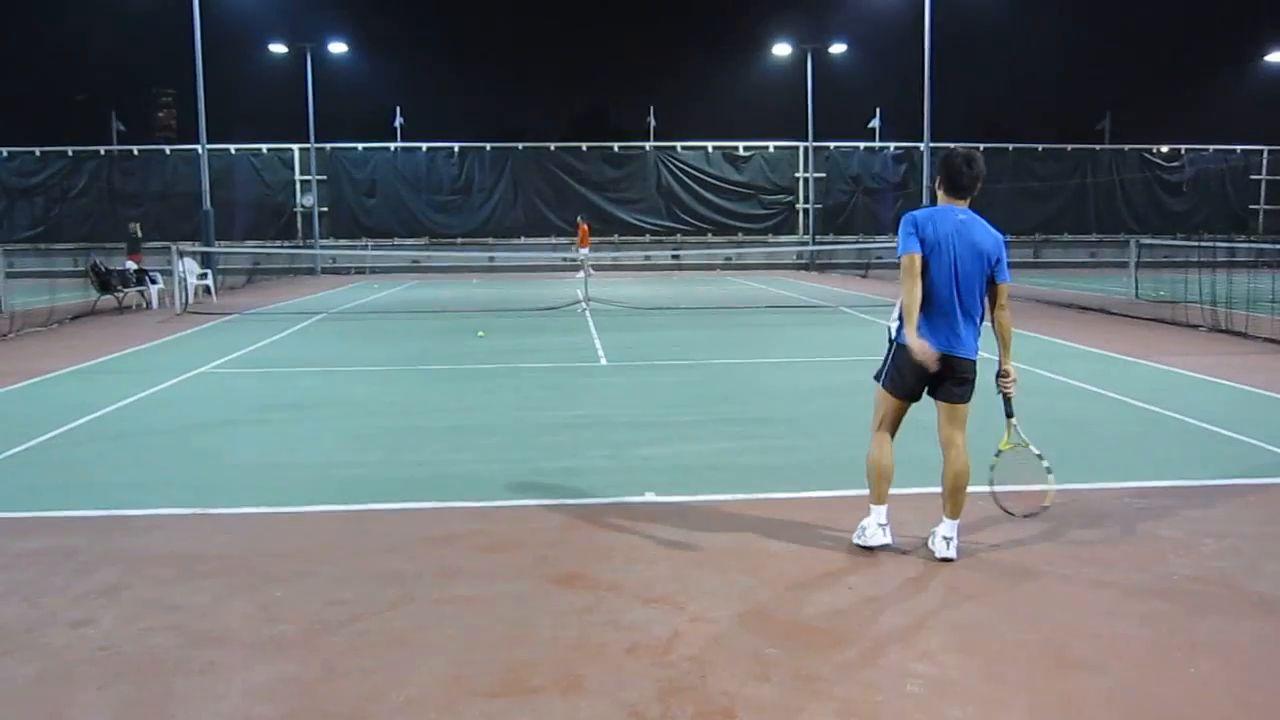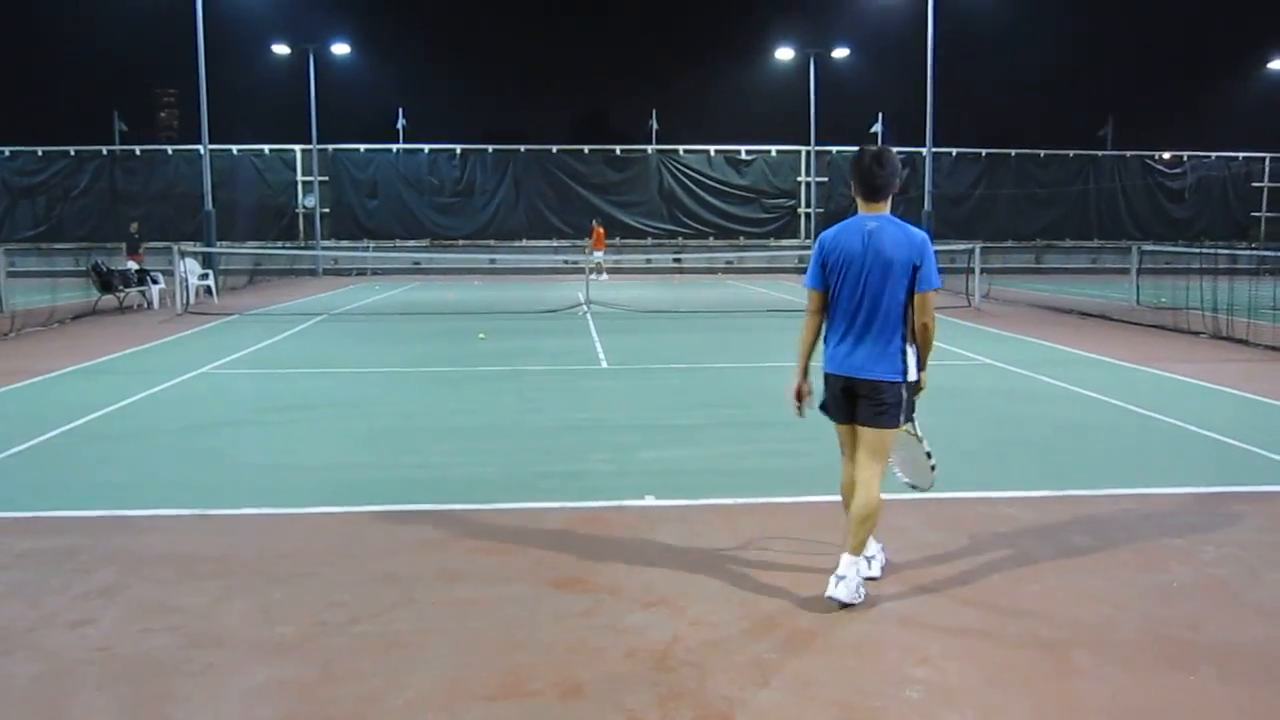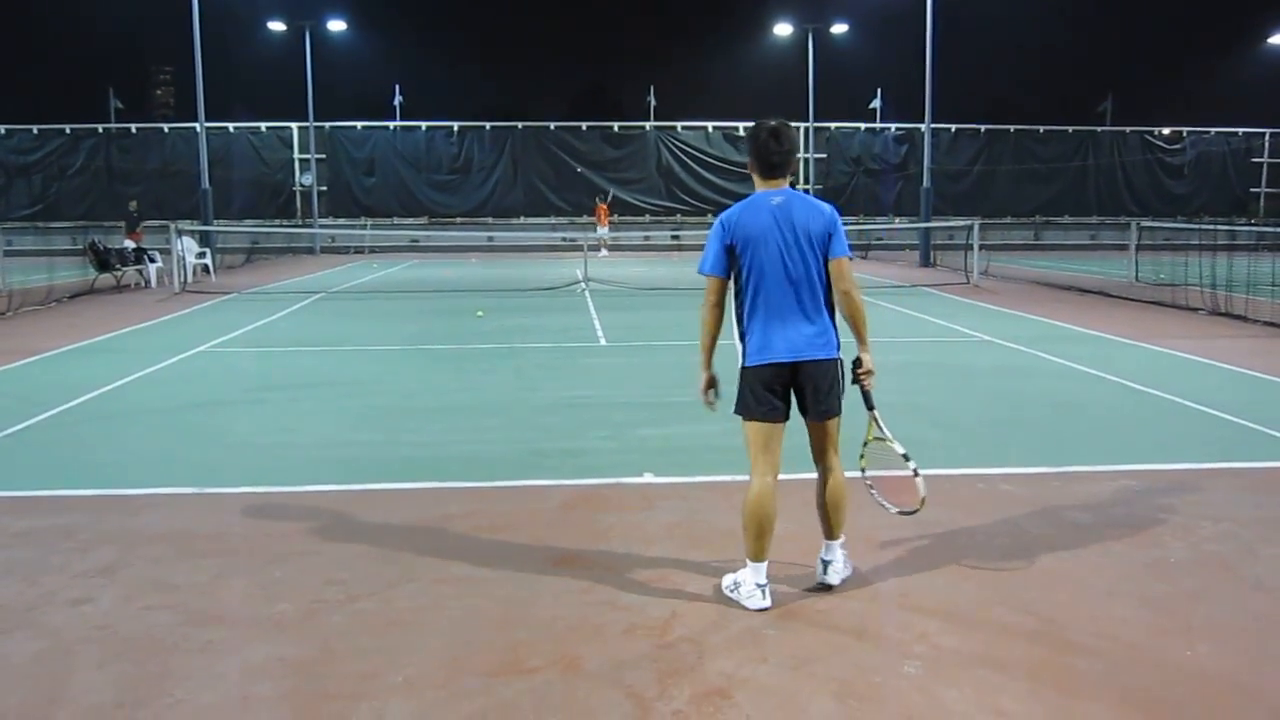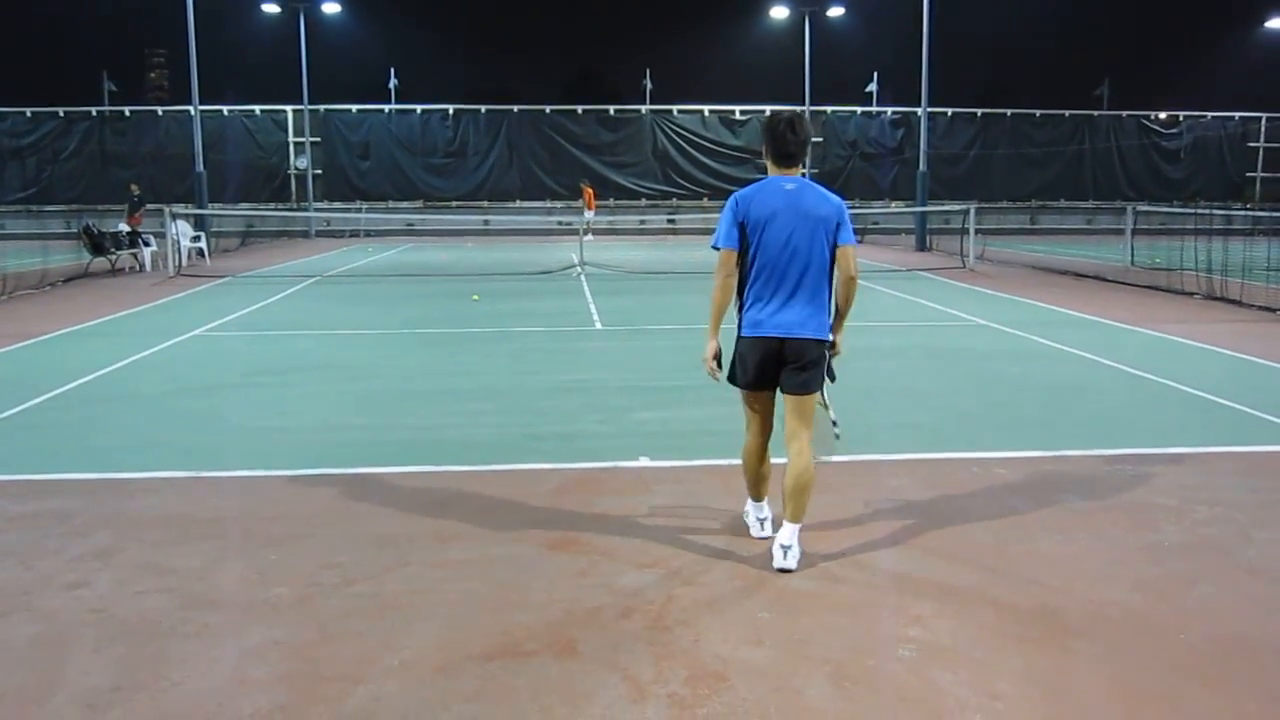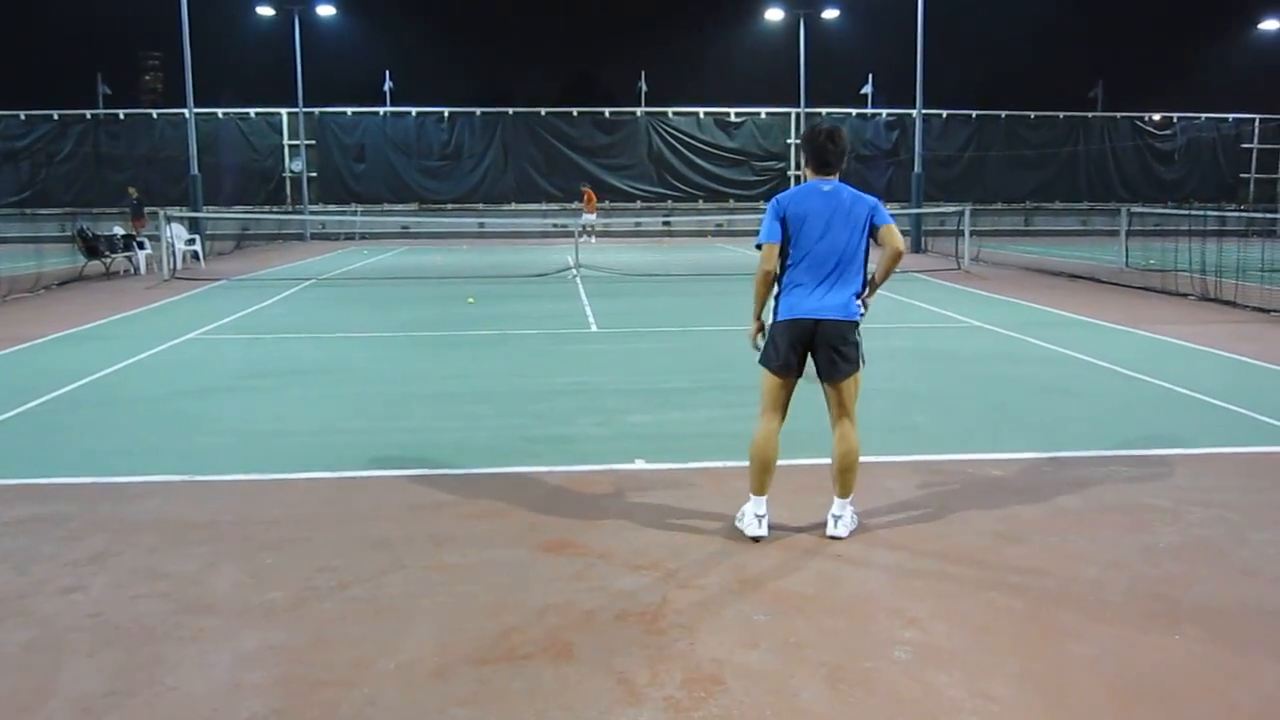
dt=1s
person 1, frame 1
left shoulder: (917, 222)
right shoulder: (992, 238)
left elbow: (912, 276)
right elbow: (1000, 307)
left wrist: (910, 333)
right wrist: (1006, 361)
left hip: (915, 348)
right hip: (962, 354)
left knee: (882, 433)
right knee: (954, 444)
left ankle: (878, 522)
right ankle: (947, 535)
person 1, frame 2
left shoulder: (830, 240)
right shoulder: (915, 243)
left elbow: (813, 313)
right elbow: (923, 319)
left wrist: (801, 372)
right wrist: (921, 367)
left hip: (839, 370)
right hip: (888, 373)
left knee: (853, 465)
right knee: (870, 474)
left ankle: (864, 552)
right ankle: (846, 574)
person 1, frame 3
left shoulder: (730, 222)
right shoulder: (824, 215)
left elbow: (713, 302)
right elbow: (845, 289)
left wrist: (705, 365)
right wrist: (864, 347)
left hip: (762, 360)
right hip: (820, 357)
left knee: (763, 472)
right knee: (829, 462)
left ankle: (755, 581)
right ankle: (833, 558)
person 1, frame 4
left shoulder: (742, 202)
right shoulder: (832, 205)
left elbow: (726, 273)
right elbow: (849, 273)
left wrist: (713, 335)
right wrist: (838, 326)
left hip: (756, 334)
right hip: (809, 335)
left knee: (757, 429)
right knee: (799, 440)
left ankle: (758, 513)
right ankle: (788, 539)
person 1, frame 5
left shoulder: (783, 203)
right shoulder: (867, 204)
left elbow: (767, 268)
right elbow: (897, 248)
left wrist: (756, 317)
right wrist: (868, 289)
left hip: (790, 319)
right hip: (841, 321)
left knee: (770, 418)
right knee: (843, 422)
left ankle: (755, 512)
right ankle: (841, 513)
